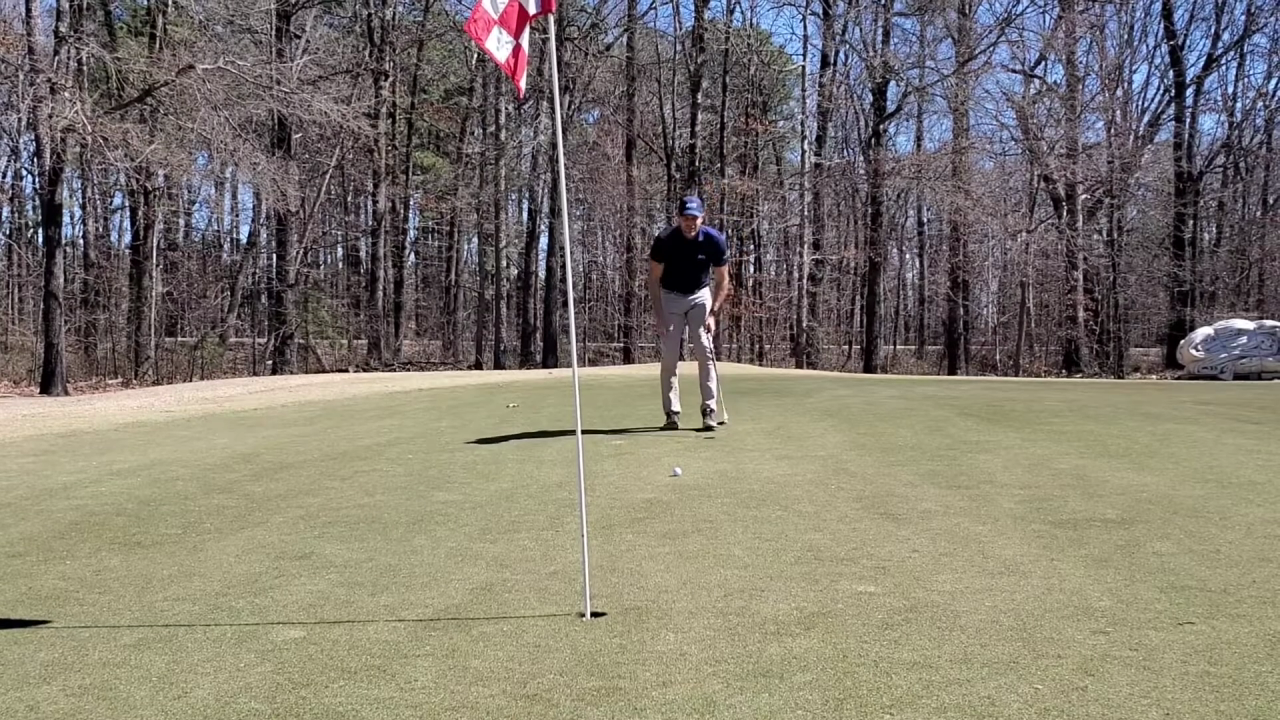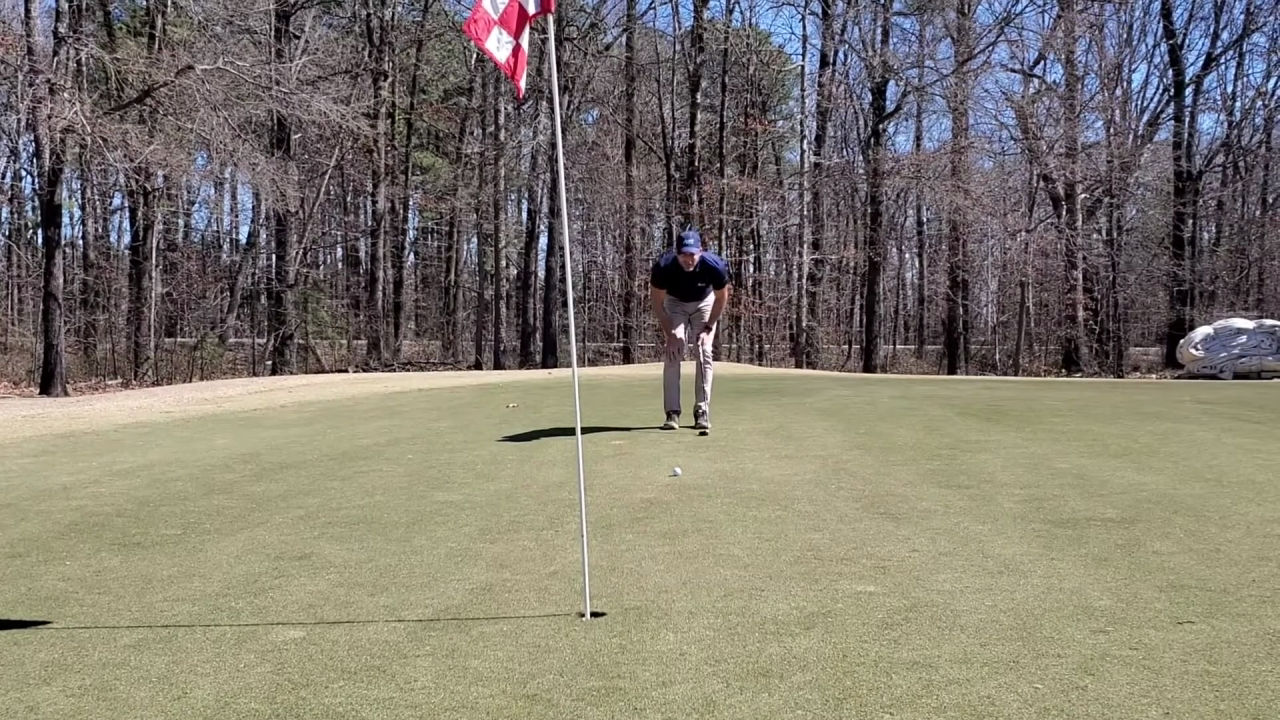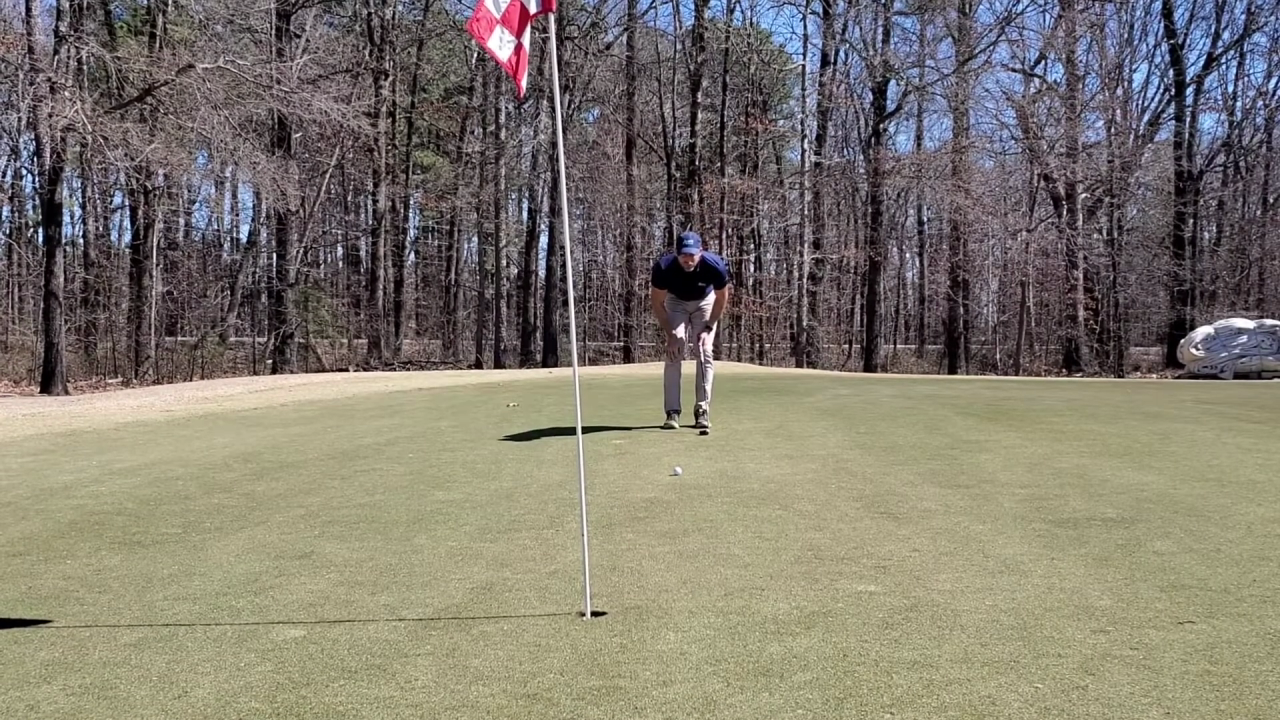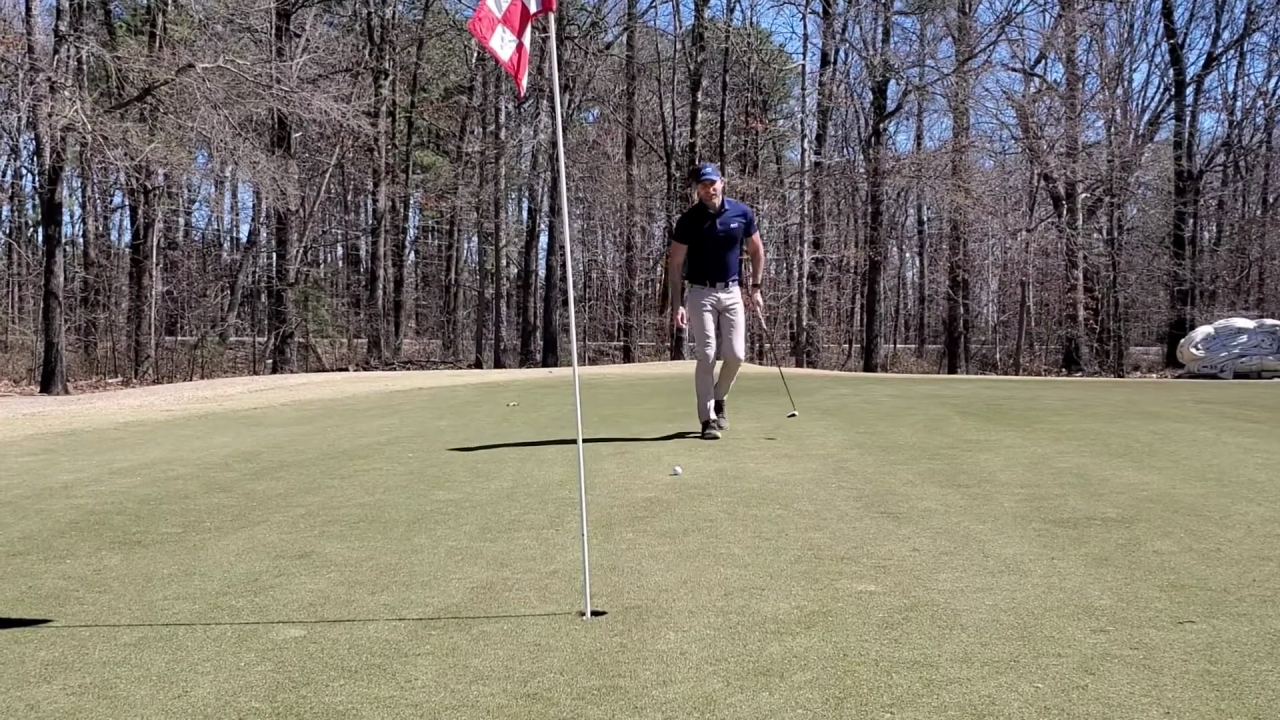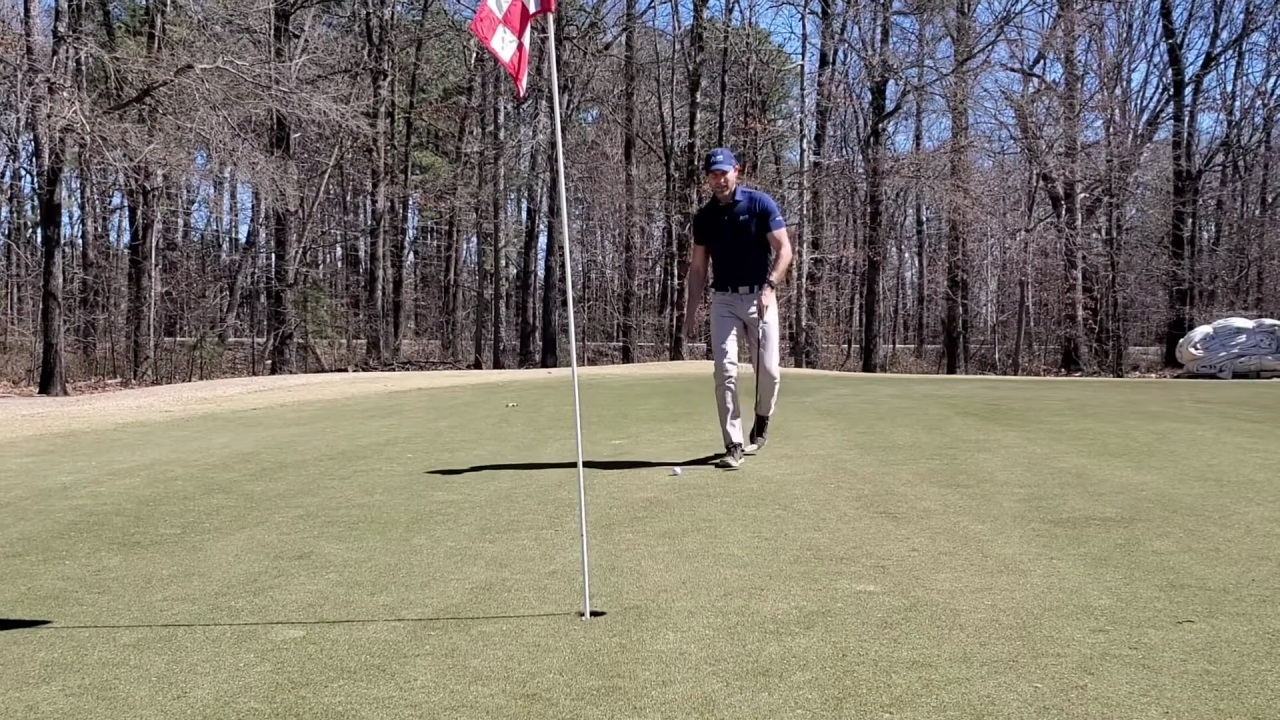
dt=1s
person 1, frame 1
left shoulder: (715, 240)
right shoulder: (663, 241)
left elbow: (722, 280)
right elbow: (654, 279)
left wrist: (713, 313)
right wrist: (658, 315)
left hip: (701, 296)
right hip: (671, 297)
left knee: (705, 350)
right knee: (669, 356)
left ankle: (709, 409)
right ankle: (672, 412)
person 1, frame 2
left shoulder: (715, 266)
right shoulder: (663, 267)
left elbow: (721, 297)
right elbow: (657, 302)
left wrist: (708, 328)
right wrist: (669, 334)
left hip: (704, 302)
right hip: (675, 303)
left knee: (705, 352)
right knee: (672, 352)
left ankle: (702, 411)
right ankle: (672, 412)
person 1, frame 3
left shoulder: (715, 266)
right shoulder: (663, 268)
left elbow: (721, 298)
right elbow: (657, 303)
left wrist: (708, 328)
right wrist: (670, 334)
left hip: (705, 301)
right hip: (676, 302)
left knee: (705, 351)
right knee: (674, 352)
left ankle: (702, 410)
right ankle: (672, 411)
person 1, frame 4
left shoulder: (742, 212)
right shoulder: (688, 220)
left elbow: (756, 250)
right elbow: (675, 264)
left wrist: (755, 287)
right wrist: (676, 304)
left hip: (732, 292)
right hip: (701, 293)
left knee: (735, 355)
right knee: (706, 356)
left ankle: (718, 400)
right ankle: (708, 420)
person 1, frame 5
left shoulder: (761, 203)
right shoulder: (704, 217)
left elbow: (783, 249)
right elbow: (698, 268)
left wrist: (769, 287)
right wrist: (690, 311)
left hip: (760, 299)
right hip: (724, 301)
left knee: (768, 372)
right knee: (725, 371)
left ankle: (762, 417)
right ankle: (734, 446)
